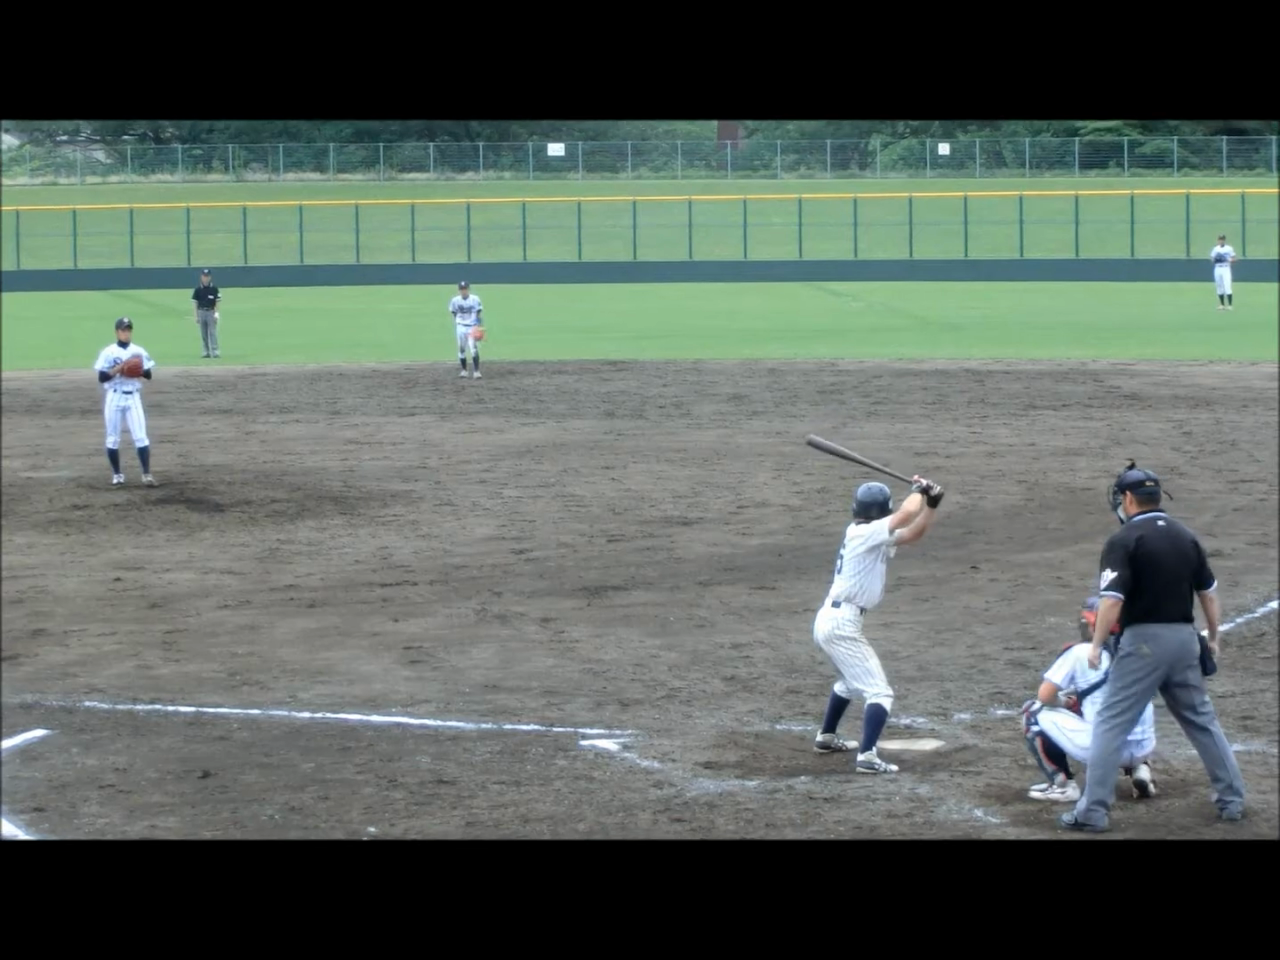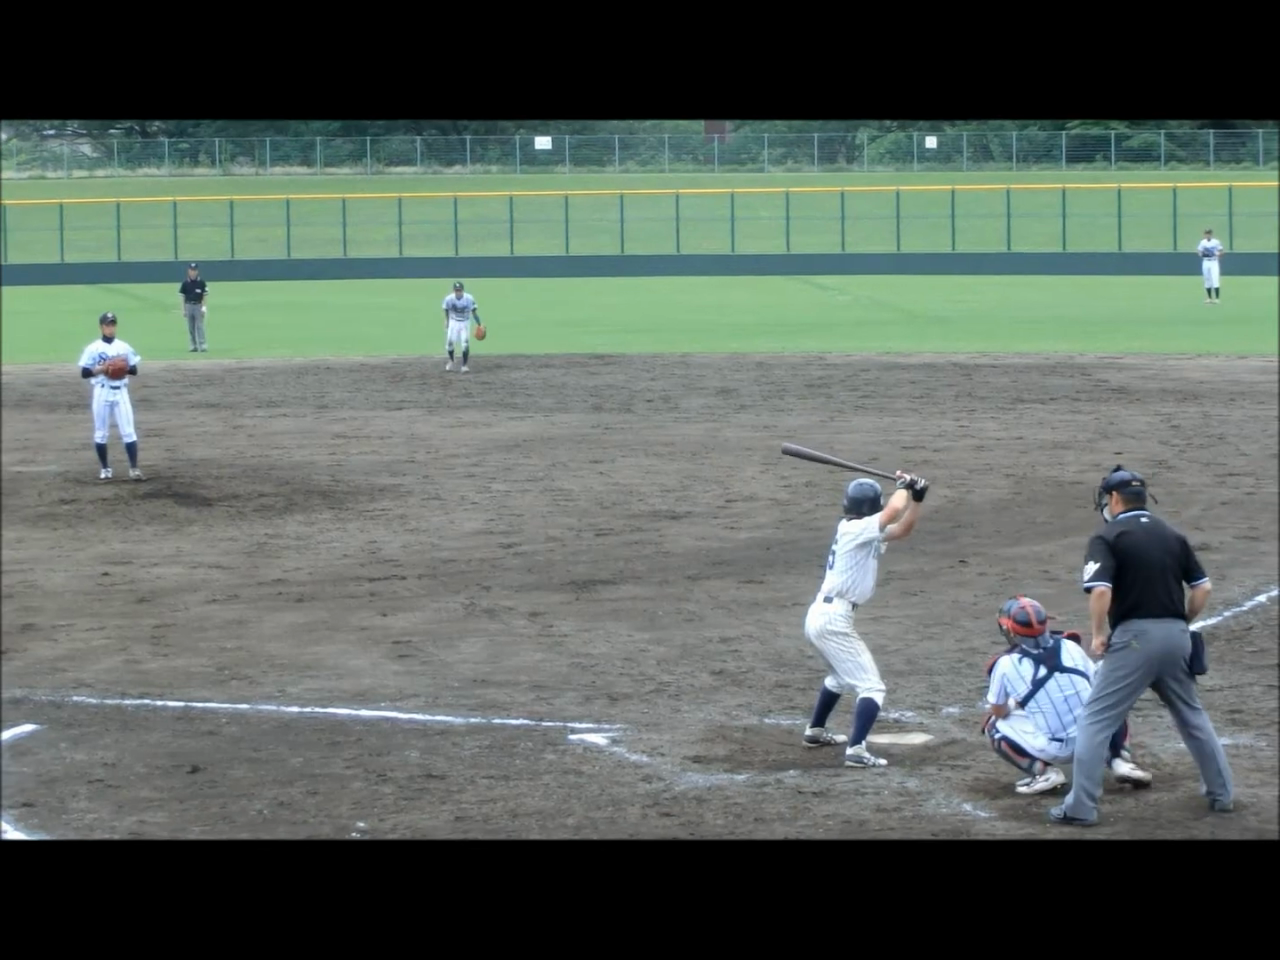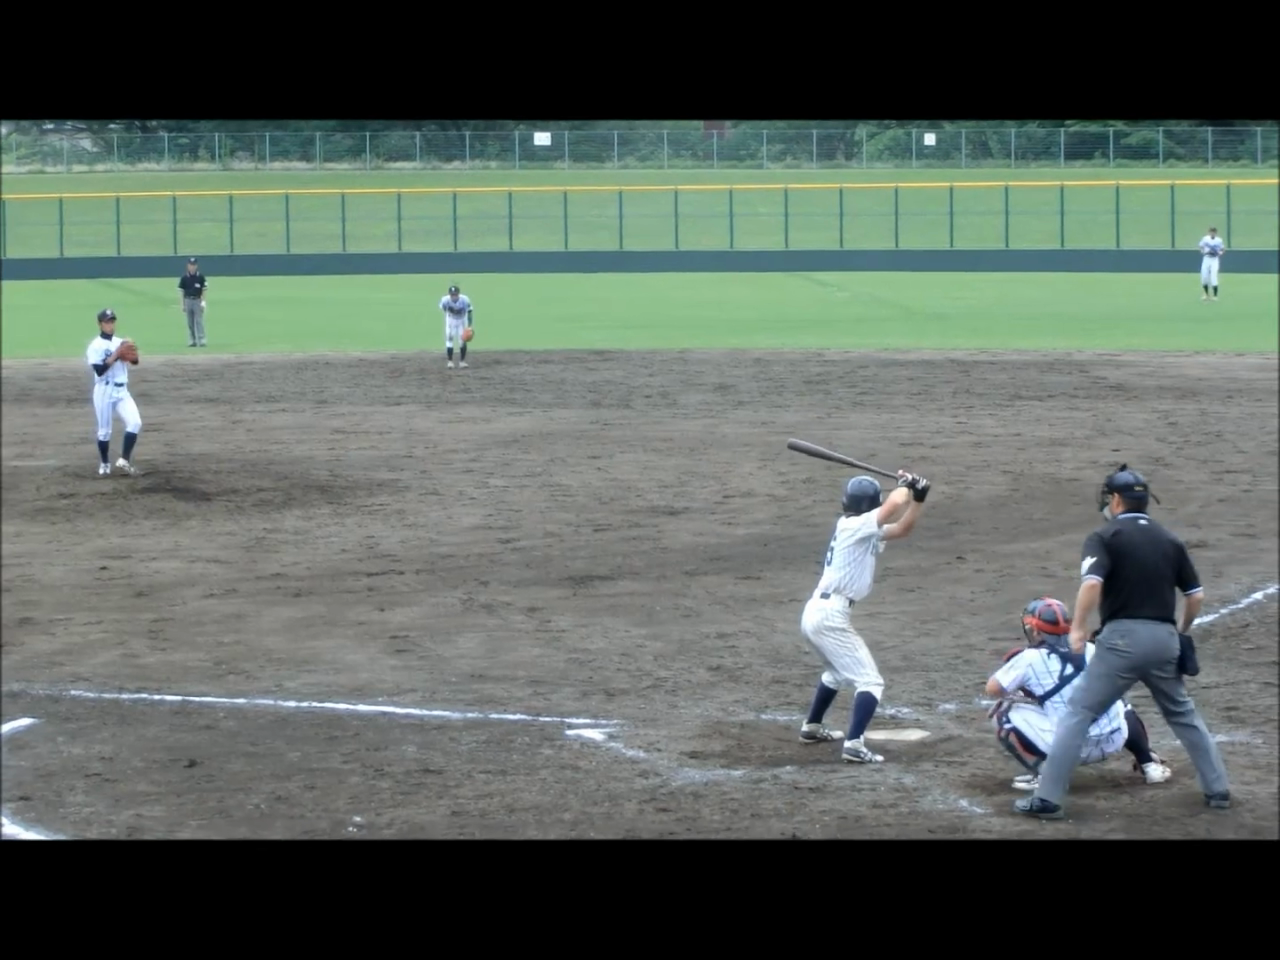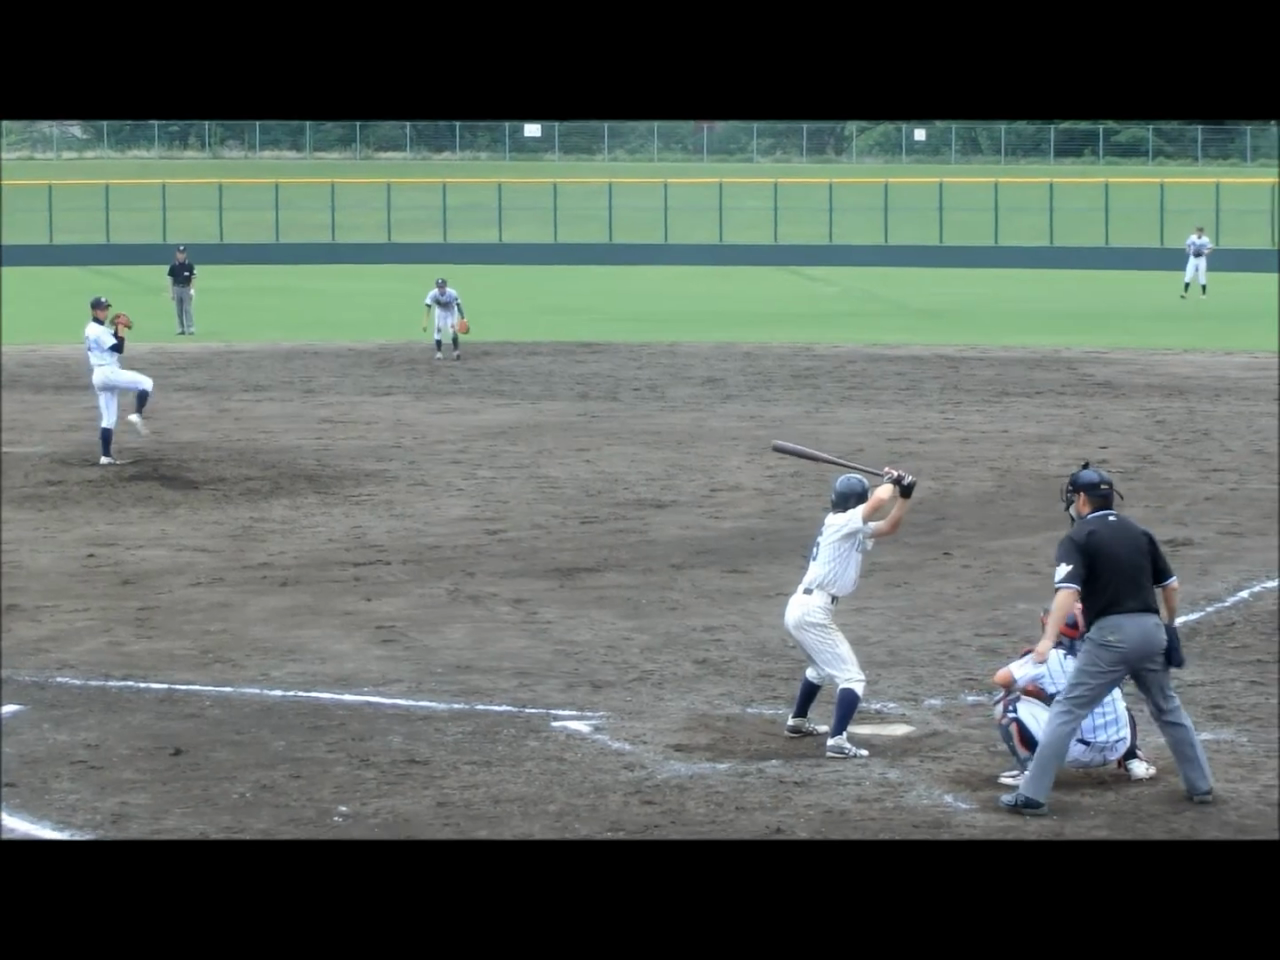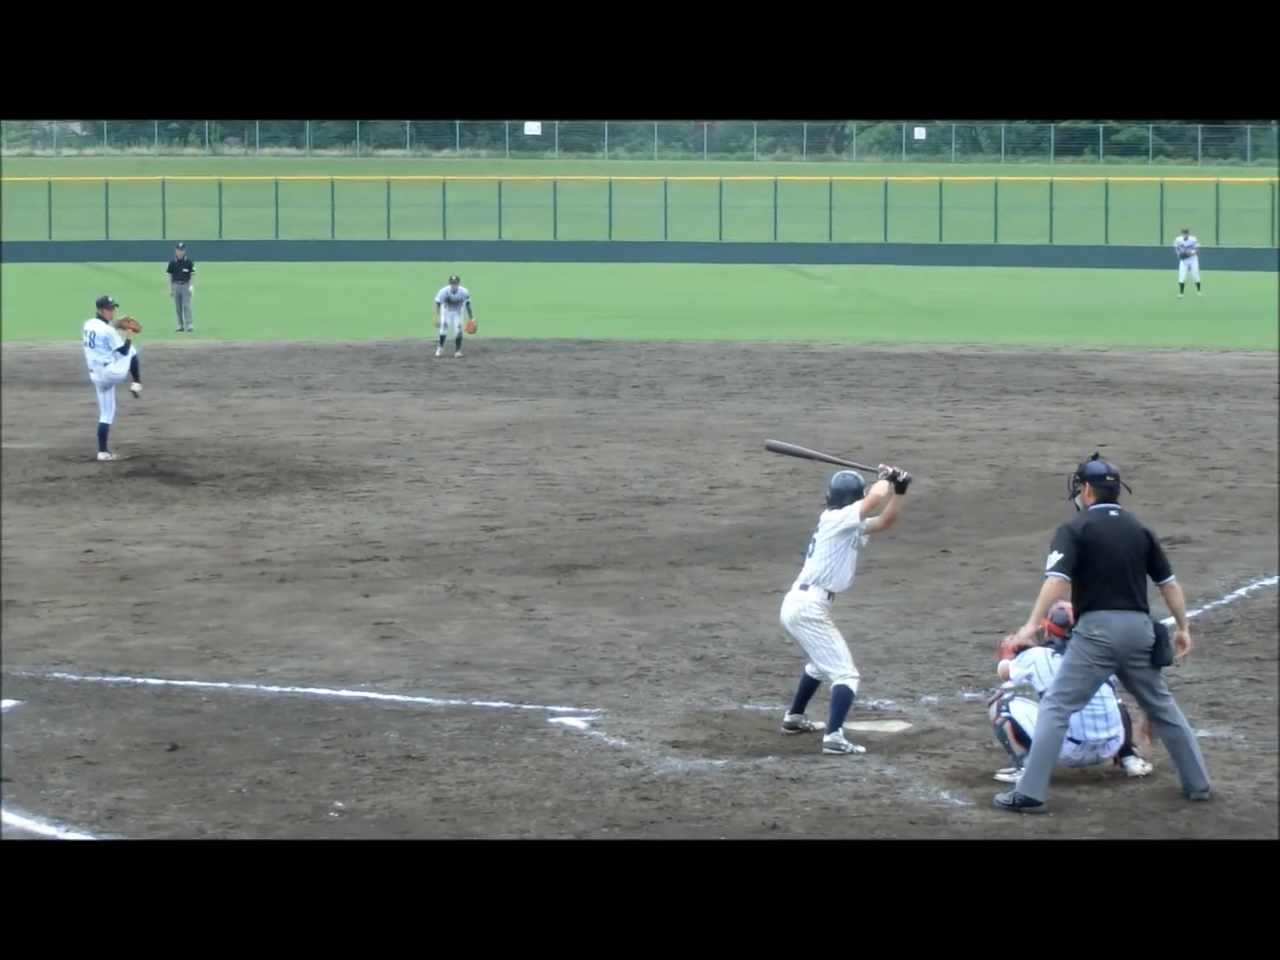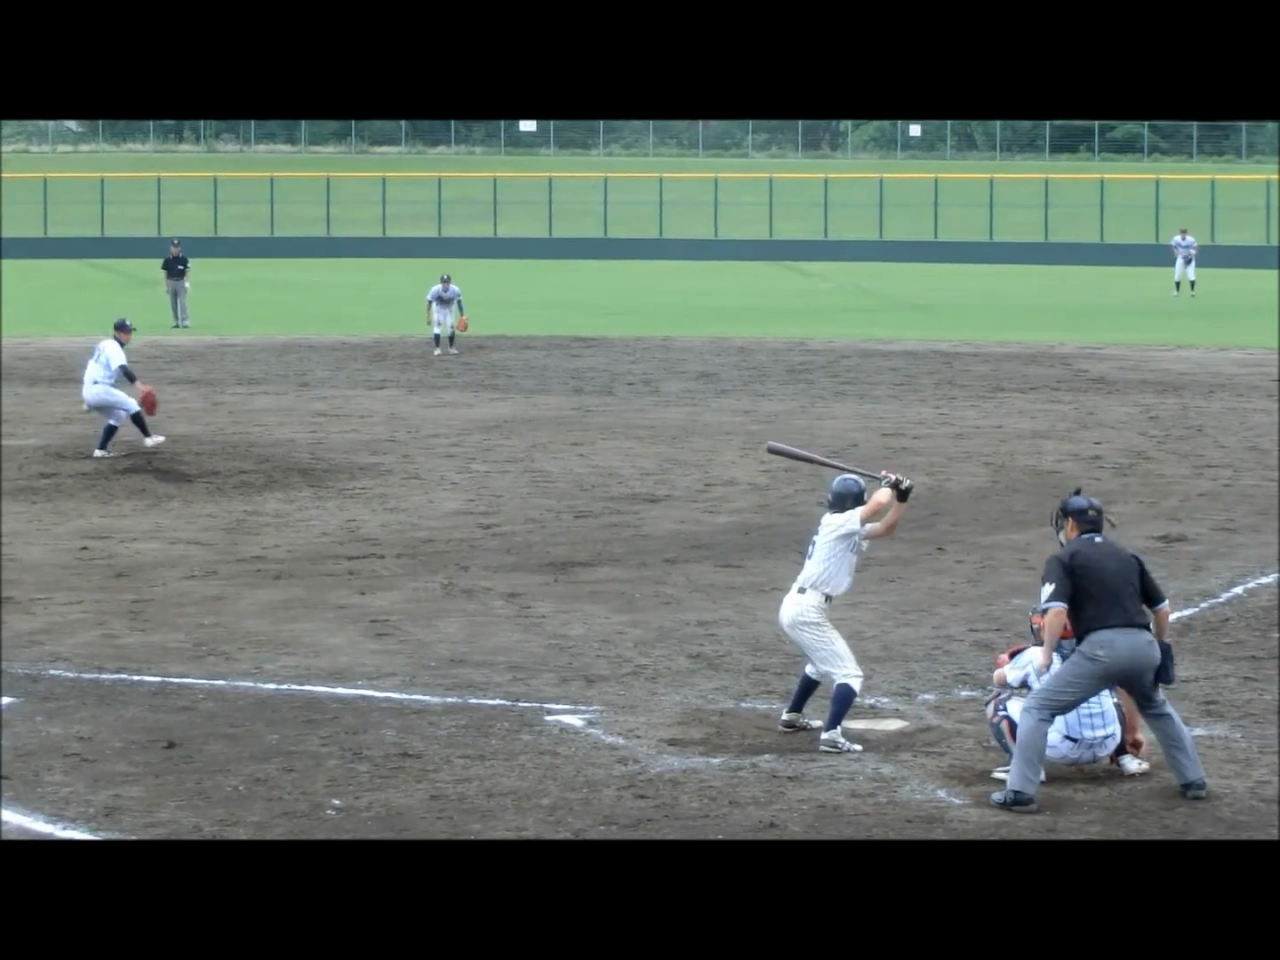
dt=0.5s
person 1, frame 1
left shoulder: (1123, 540)
right shoulder: (1187, 537)
left elbow: (1112, 599)
right elbow: (1208, 593)
left wrist: (1096, 644)
right wrist: (1213, 637)
left hip: (1143, 642)
right hip: (1185, 639)
left knee: (1110, 726)
right knee: (1203, 721)
left ankle: (1093, 812)
right ankle: (1233, 800)
person 1, frame 2
left shoulder: (1108, 537)
right shoulder: (1173, 535)
left elbow: (1100, 590)
right elbow: (1202, 588)
left wrist: (1098, 634)
left hip: (1134, 638)
right hip: (1176, 637)
left knee: (1096, 721)
right knee: (1192, 718)
left ankle: (1080, 807)
right ankle: (1222, 793)
person 1, frame 3
left shoulder: (1105, 536)
right shoulder: (1170, 540)
left elbow: (1092, 584)
right elbow: (1196, 595)
left wrist: (1077, 629)
right wrist: (1181, 631)
left hip: (1122, 639)
right hip: (1164, 638)
left knee: (1079, 714)
right knee: (1183, 715)
left ankle: (1046, 800)
right ankle: (1217, 789)
person 1, frame 4
left shoulder: (1076, 539)
right shoulder: (1141, 533)
left elbow: (1067, 592)
right elbow: (1171, 585)
left wrist: (1048, 638)
right wrist: (1168, 624)
left hip: (1111, 635)
right hip: (1151, 631)
left knee: (1067, 711)
right knee: (1168, 709)
left ankle: (1032, 794)
right ankle: (1200, 785)
person 1, frame 5
left shoulder: (1074, 528)
right shoulder: (1141, 530)
left elbow: (1057, 580)
right elbow: (1169, 584)
left wrist: (1033, 623)
right wrist: (1182, 628)
left hip: (1097, 630)
right hip: (1139, 629)
left knee: (1056, 707)
right knee: (1161, 707)
left ankle: (1030, 793)
right ankle: (1197, 783)
person 1, frame 6
left shoulder: (1062, 558)
right shoulder: (1127, 556)
left elbow: (1056, 611)
right elbow: (1161, 609)
left wrist: (1046, 653)
right wrist: (1155, 646)
left hip: (1100, 648)
right hip: (1143, 646)
left knee: (1037, 708)
right knee: (1157, 709)
left ankle: (1020, 791)
right ankle: (1193, 780)
person 2, frame 1
left shoulder: (871, 535)
right shoulder: (865, 533)
left elbow: (912, 533)
right elbow: (906, 514)
left wrist: (931, 504)
right wrist: (918, 490)
left hip: (831, 620)
right hip: (842, 624)
left knee: (850, 681)
right knee: (879, 691)
left ankle: (826, 737)
right ankle: (867, 756)
person 2, frame 2
left shoulder: (854, 529)
right shoulder: (857, 529)
left elbow: (902, 529)
right elbow: (894, 510)
left wrist: (916, 497)
right wrist: (902, 486)
left hip: (820, 616)
right hip: (833, 620)
left knee: (841, 676)
right knee: (872, 687)
left ankle: (815, 731)
right ankle: (856, 750)
person 2, frame 3
left shoulder: (862, 529)
right shoulder: (855, 526)
left elbow: (901, 529)
right elbow: (894, 505)
left wrist: (918, 498)
right wrist: (904, 484)
left hip: (817, 612)
right hip: (830, 615)
left knee: (838, 672)
right knee: (870, 681)
left ankle: (812, 727)
right ankle: (854, 743)
person 2, frame 4
left shoulder: (854, 529)
right shoulder: (841, 523)
left elbow: (889, 527)
right elbow: (878, 500)
left wrist: (904, 495)
right wrist: (890, 481)
left hip: (801, 608)
right hip: (812, 612)
left knee: (822, 667)
right knee: (852, 677)
left ankle: (797, 721)
right ankle: (837, 741)
person 2, frame 5
left shoulder: (848, 524)
right shoulder: (838, 518)
left elbow: (884, 522)
right elbow: (876, 497)
left wrist: (899, 490)
right wrist: (885, 477)
left hip: (798, 604)
right hip: (809, 607)
left knee: (822, 663)
right knee: (846, 674)
left ankle: (794, 717)
right ankle: (834, 737)
person 2, frame 6
left shoulder: (848, 528)
right shoulder: (838, 522)
left elbow: (885, 528)
right elbow: (877, 504)
left wrist: (901, 497)
right wrist: (888, 484)
left hip: (798, 606)
right hip: (807, 610)
left knee: (822, 662)
right knee: (849, 673)
left ankle: (792, 716)
right ankle: (831, 735)
